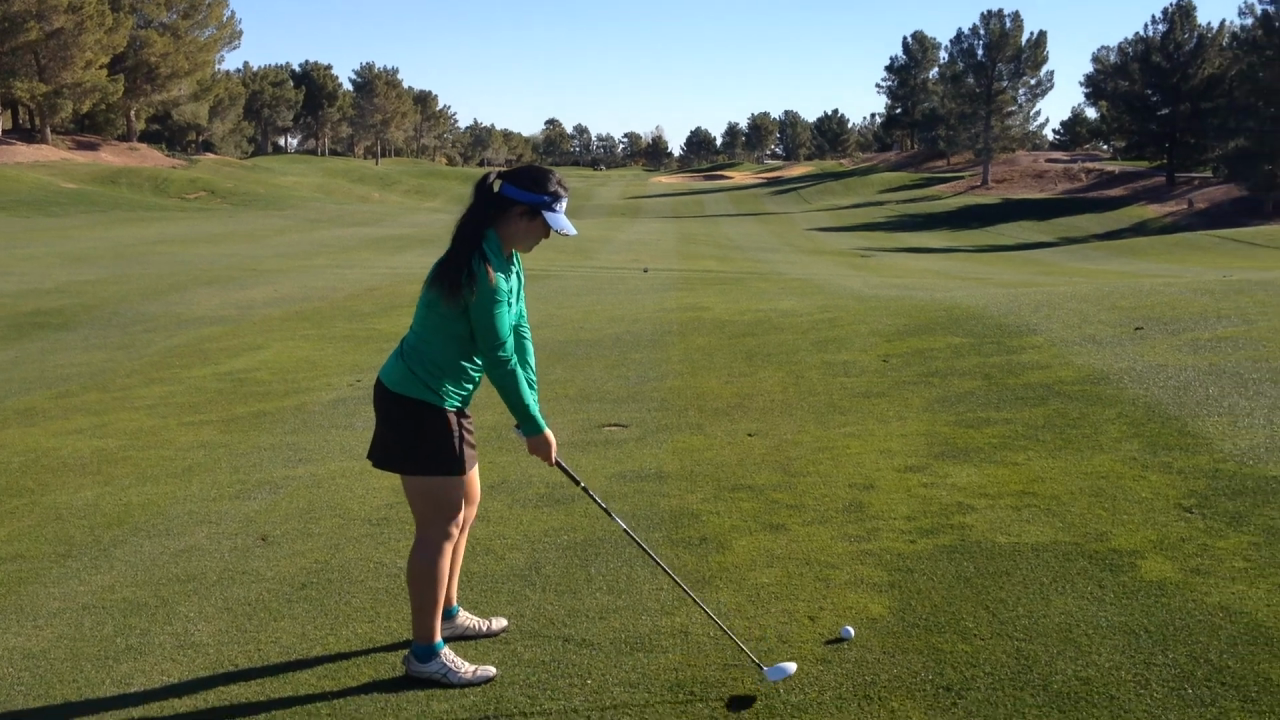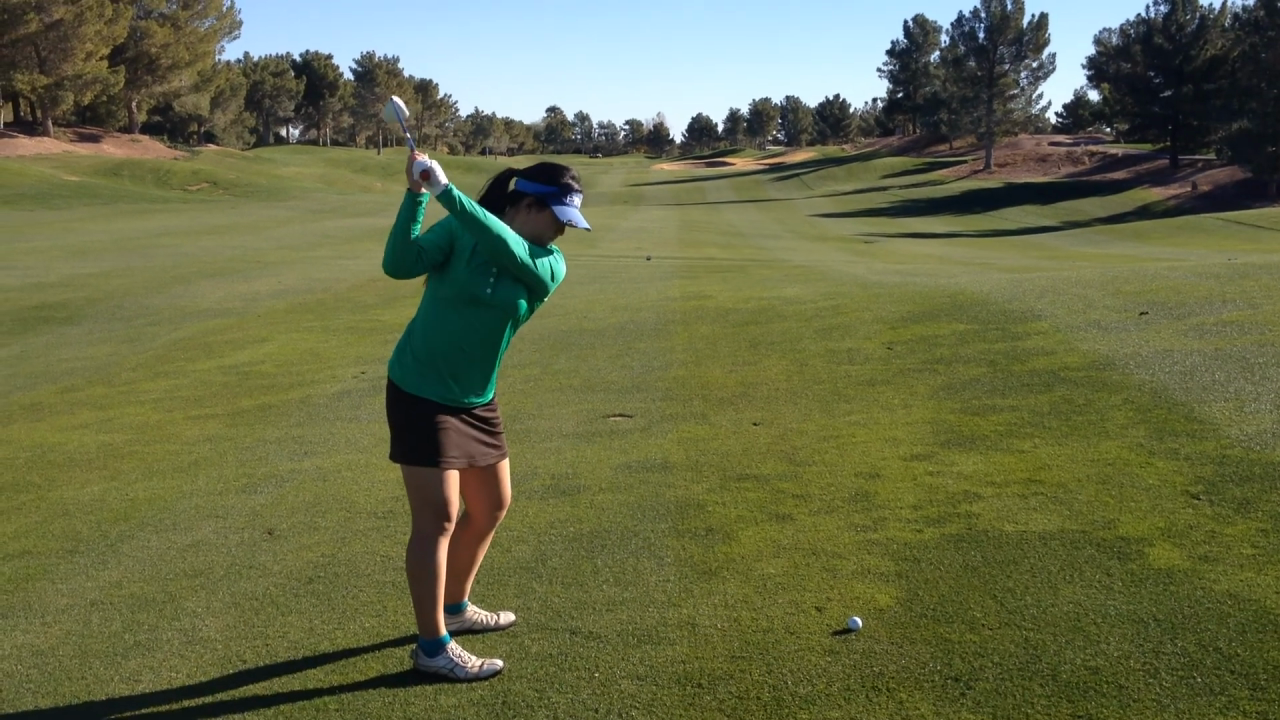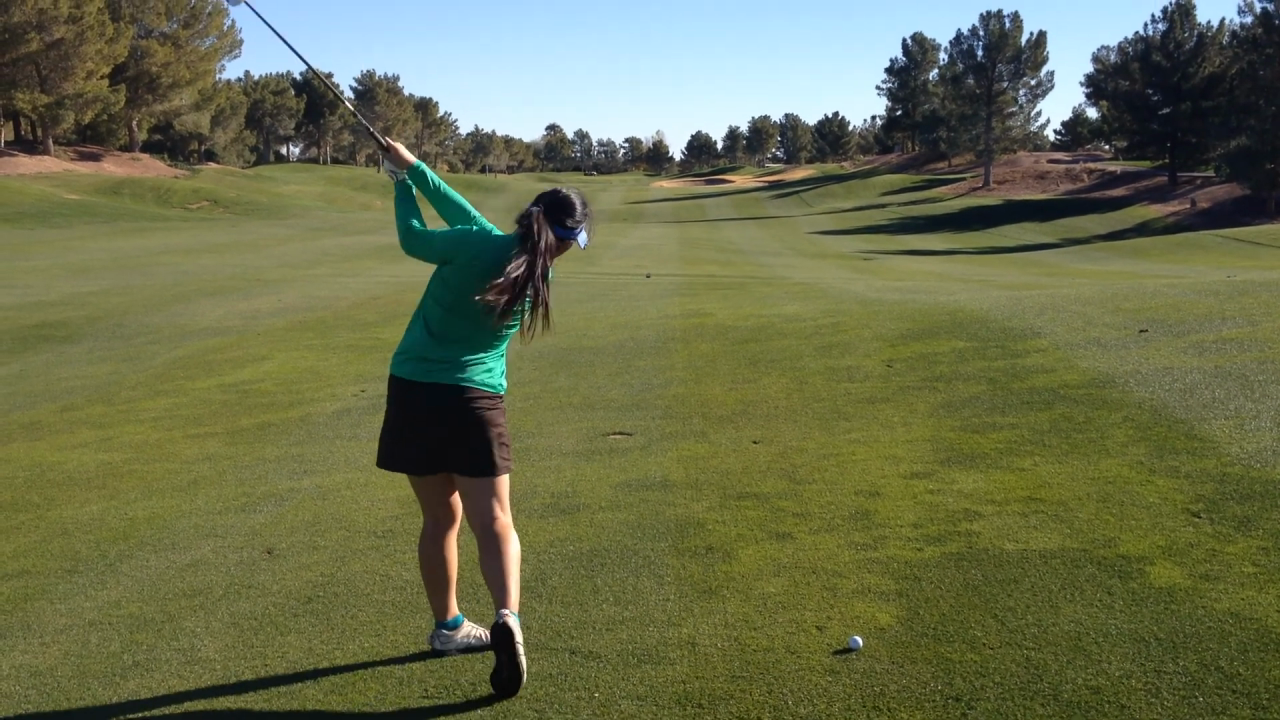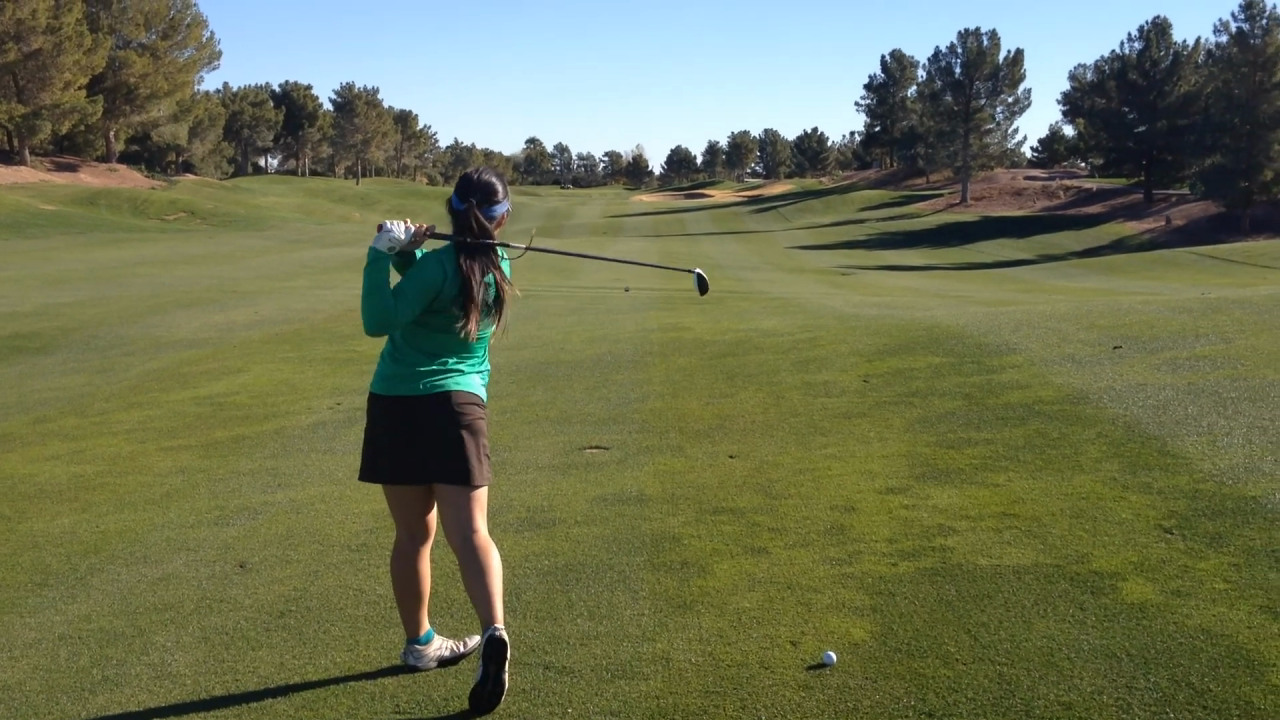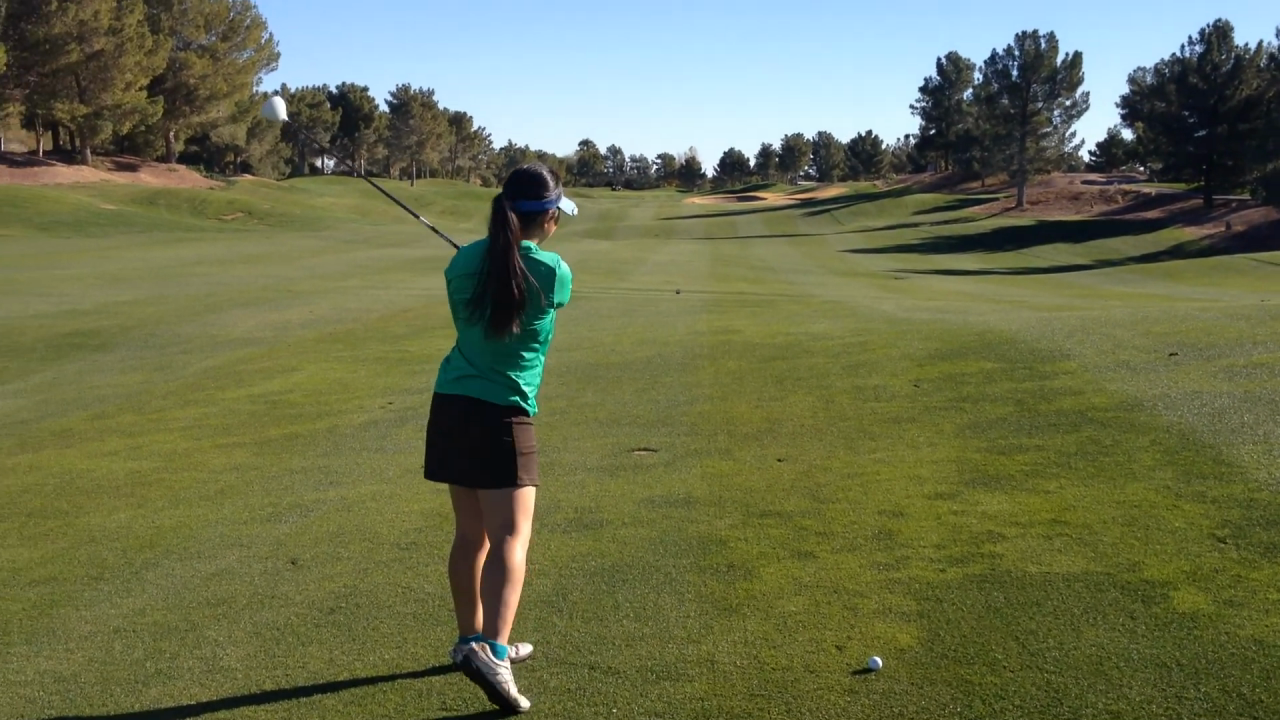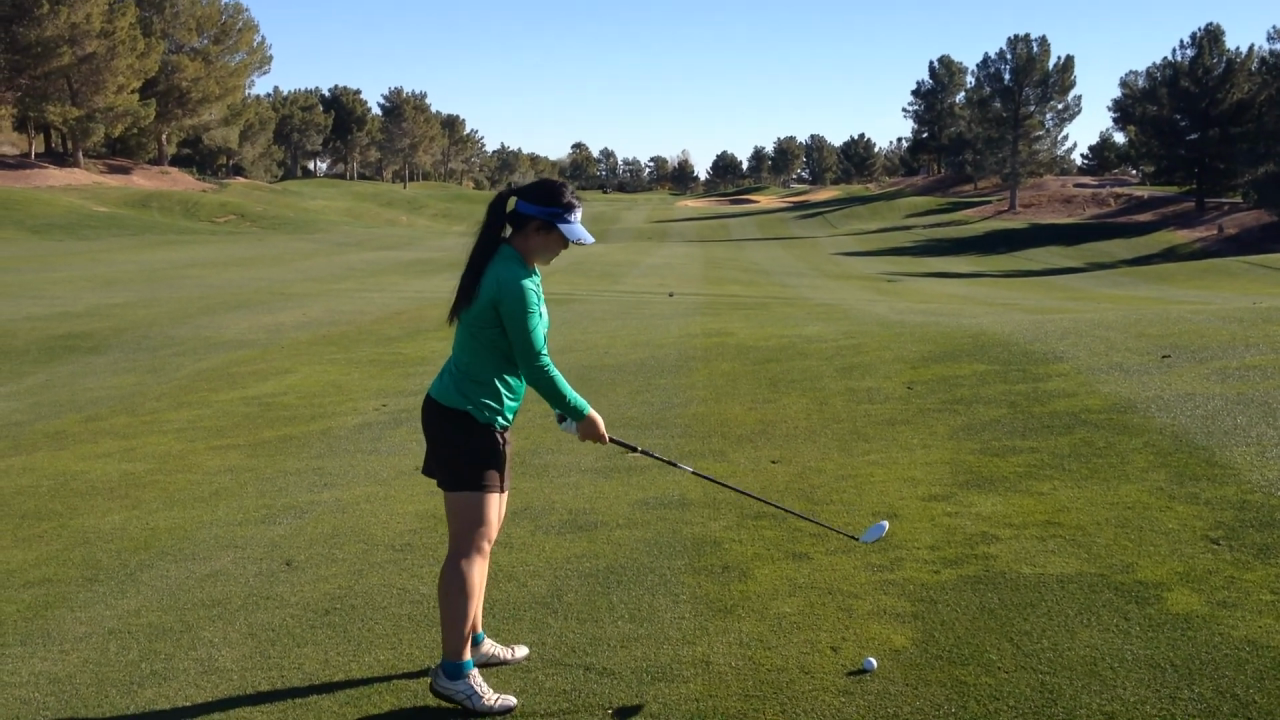
dt=0.7s
person 1, frame 1
left shoulder: (504, 258)
right shoulder: (483, 270)
left elbow: (519, 337)
right elbow: (499, 359)
left wrist: (531, 412)
right wrist: (535, 427)
left hip: (441, 400)
right hip: (417, 402)
left knee: (464, 507)
right knee: (441, 525)
left ankle: (447, 615)
right ankle: (426, 652)
person 1, frame 2
left shoulder: (549, 267)
right shoulder: (458, 231)
left elbow: (507, 249)
right elbow: (397, 265)
left wrist: (447, 192)
right wrist: (415, 195)
left hip: (477, 400)
right hip: (420, 392)
left knee: (491, 506)
right knee: (438, 519)
left ankle: (454, 607)
right ankle: (433, 646)
person 1, frame 3
left shoulder: (473, 243)
right shoulder: (536, 277)
left elbow: (413, 240)
left wrist: (406, 174)
right wrist: (417, 169)
left hip: (412, 391)
right hip: (472, 402)
left knee: (442, 514)
right knee: (494, 521)
left ankle: (448, 626)
right ankle: (506, 618)
person 1, frame 4
left shoulder: (436, 267)
right shoulder: (496, 265)
left elbow: (378, 322)
left wrist: (382, 250)
right wrist: (409, 249)
left hip: (395, 405)
right hip: (456, 407)
left knee: (412, 533)
right knee: (469, 533)
left ankle: (419, 642)
right ankle: (493, 633)
person 1, frame 5
left shoulder: (464, 262)
right shoulder: (555, 272)
left hip: (452, 405)
right hip: (502, 414)
left knee: (472, 533)
right knee: (511, 535)
left ankle: (473, 640)
right ankle: (492, 650)
person 1, frame 6
left shoulder: (504, 264)
right shoulder: (517, 282)
left elbow: (527, 355)
right elbow: (535, 364)
left wrist: (568, 409)
right wrist: (581, 412)
left hip: (479, 414)
right hip: (466, 418)
left knee: (483, 534)
right knee: (473, 544)
left ankle: (472, 641)
right ankle: (453, 671)
